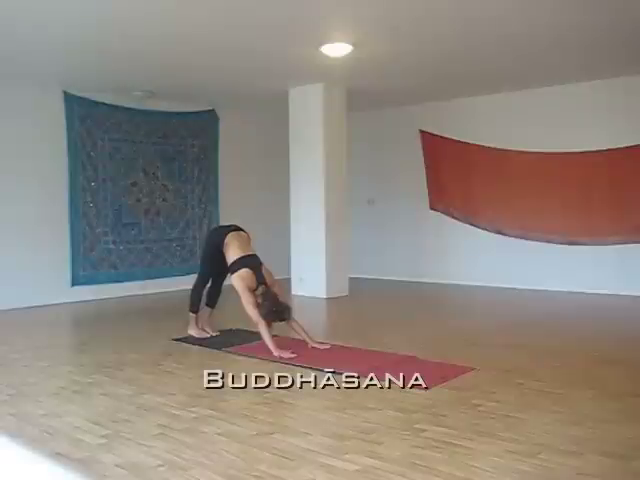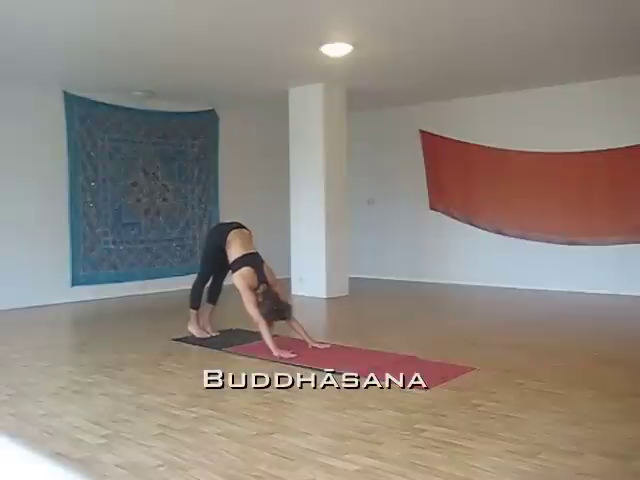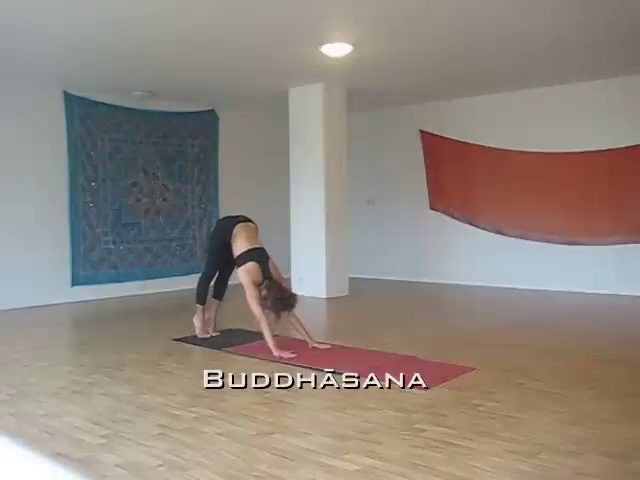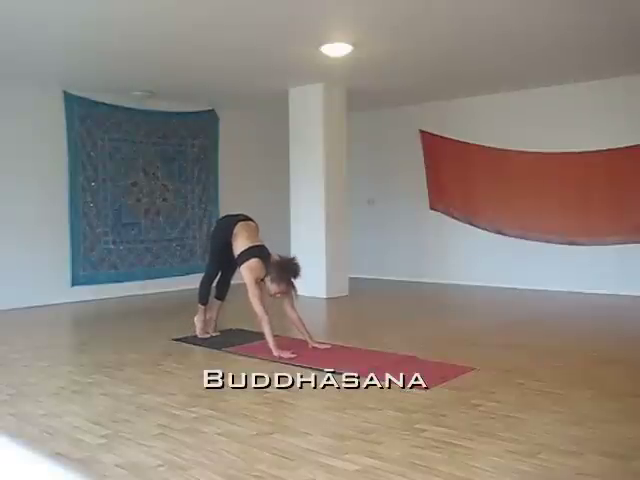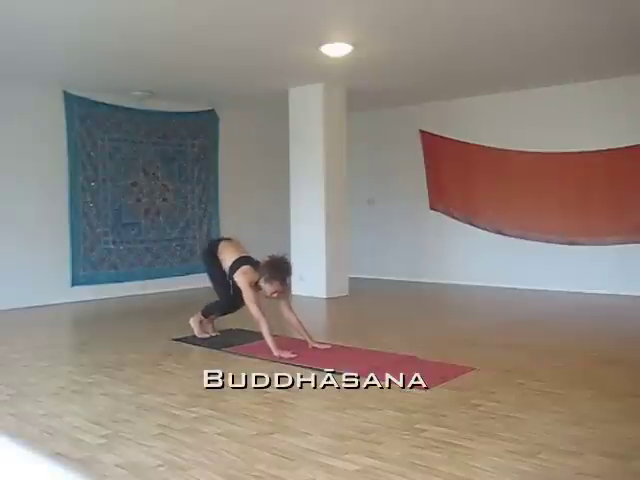
dt=0.4s
person 1, frame 1
left shoulder: (270, 283)
right shoulder: (243, 283)
left elbow: (288, 316)
right elbow: (259, 322)
left wrist: (311, 341)
right wrist: (275, 350)
right hip: (219, 238)
left knee: (217, 282)
right knee: (203, 281)
left ankle: (204, 321)
right ankle: (193, 325)
person 1, frame 2
left shoulder: (271, 282)
right shoulder: (245, 282)
left elbow: (288, 316)
right elbow: (259, 321)
left wrist: (310, 341)
right wrist: (275, 350)
right hip: (221, 235)
left knee: (219, 279)
right knee: (204, 277)
left ankle: (205, 319)
right ankle: (193, 322)
person 1, frame 3
left shoulder: (276, 278)
right shoulder: (249, 278)
left elbow: (290, 313)
right elbow: (261, 319)
left wrist: (310, 341)
right wrist: (275, 350)
right hip: (227, 229)
left knee: (224, 275)
right knee: (209, 273)
left ankle: (210, 316)
right ankle: (199, 316)
person 1, frame 4
left shoulder: (277, 271)
right shoulder: (252, 273)
left elbow: (291, 310)
right elbow: (262, 316)
left wrist: (310, 340)
right wrist: (275, 349)
right hip: (227, 228)
left knee: (227, 275)
right knee: (212, 273)
left ankle: (212, 317)
right ankle: (201, 316)
person 1, frame 5
left shoulder: (271, 279)
right shoulder: (246, 278)
left elbow: (289, 312)
right elbow: (259, 318)
left wrist: (310, 341)
right wrist: (275, 350)
right hip: (215, 250)
left knee: (238, 301)
right knee: (228, 301)
left ankle: (208, 320)
right ankle: (197, 319)
